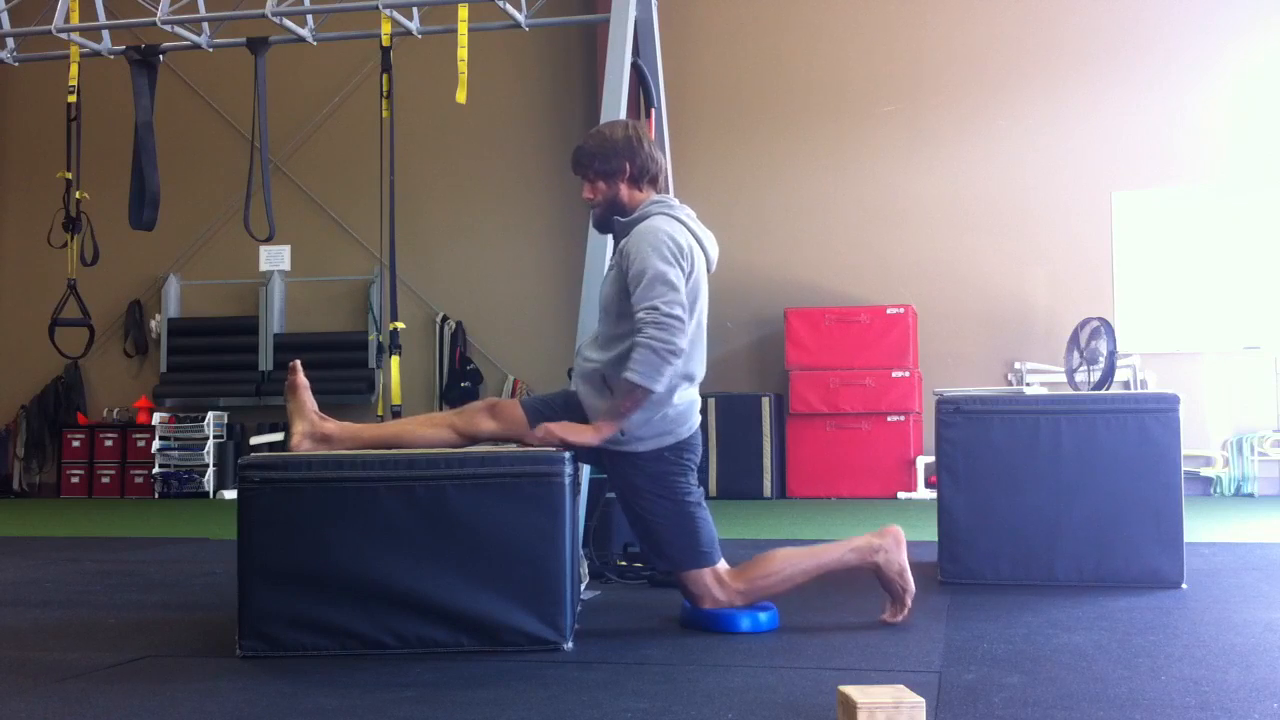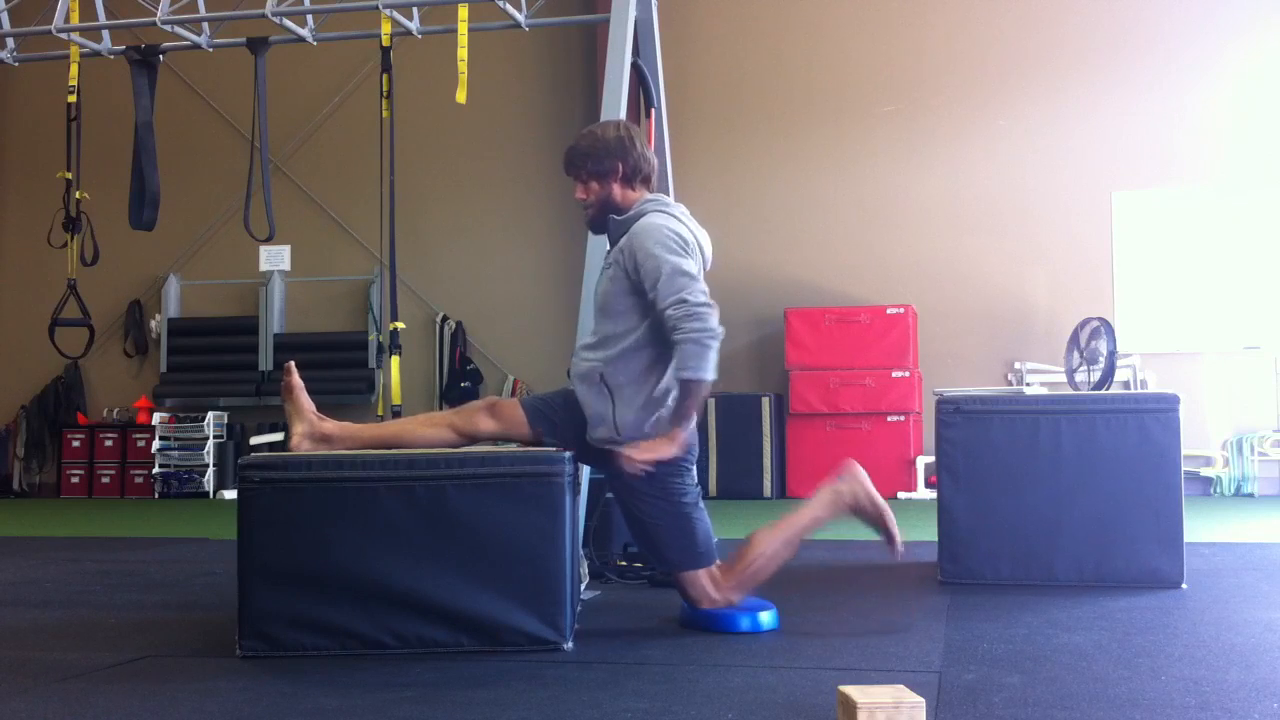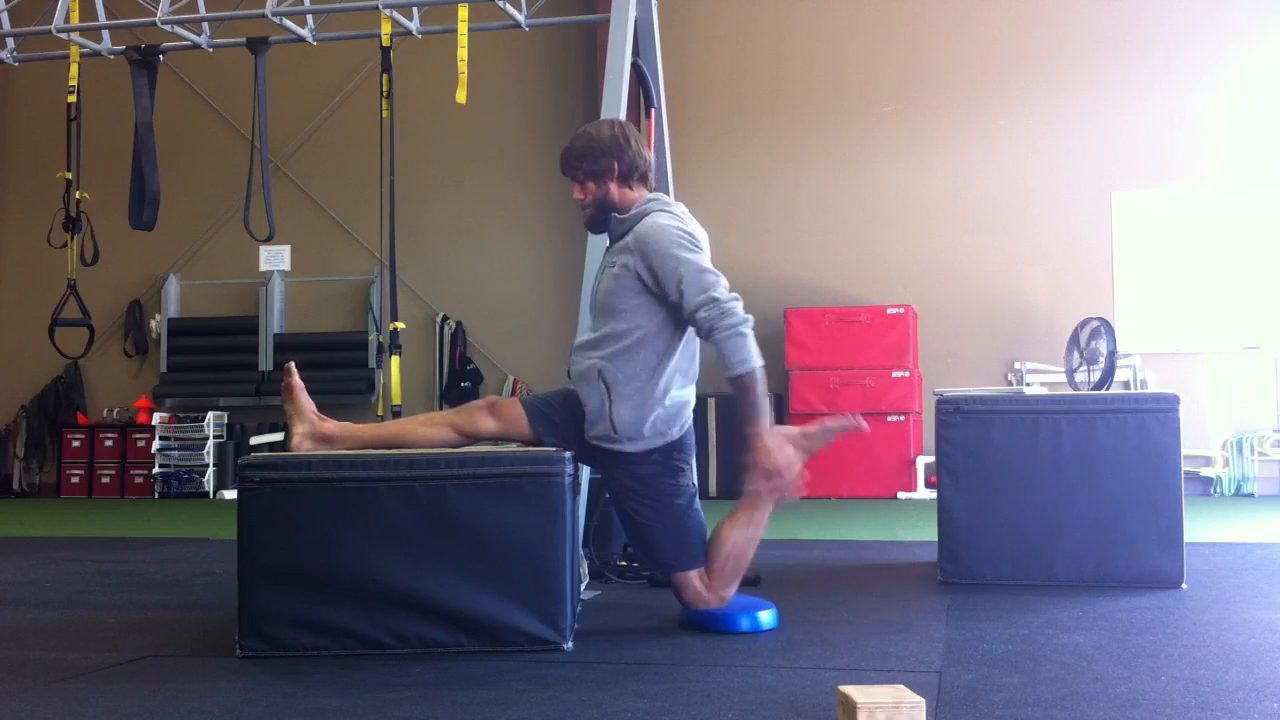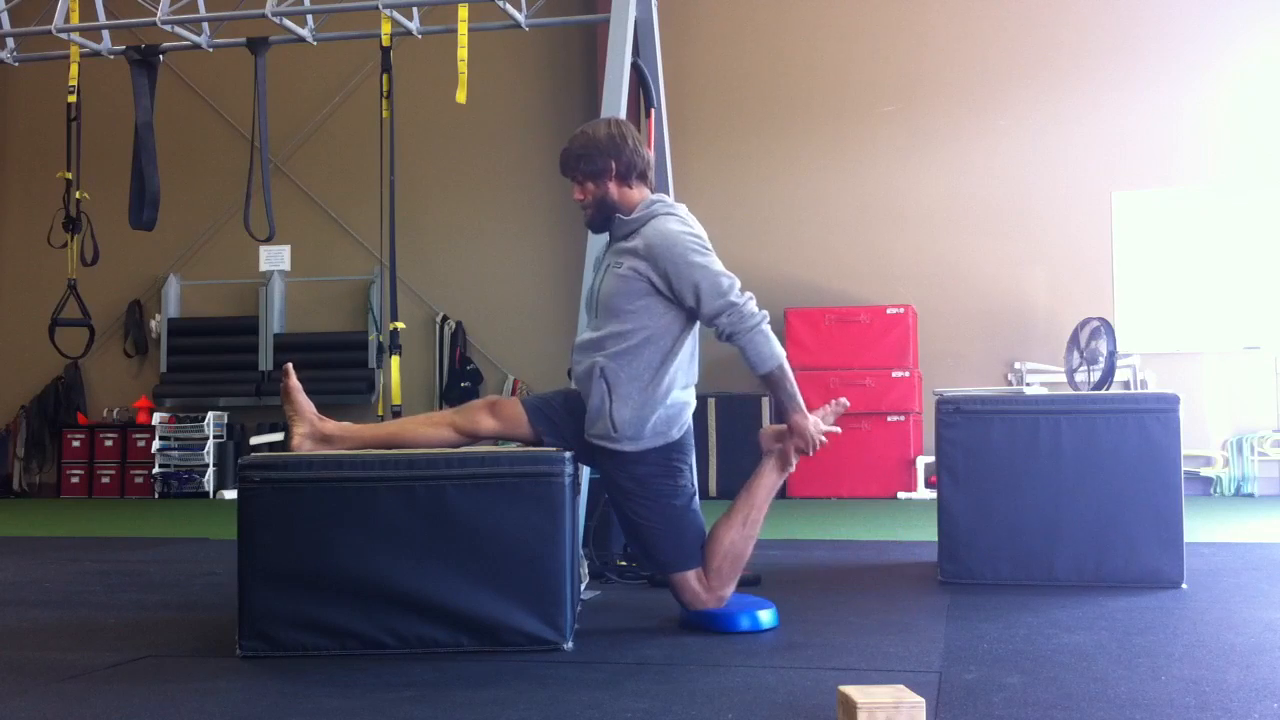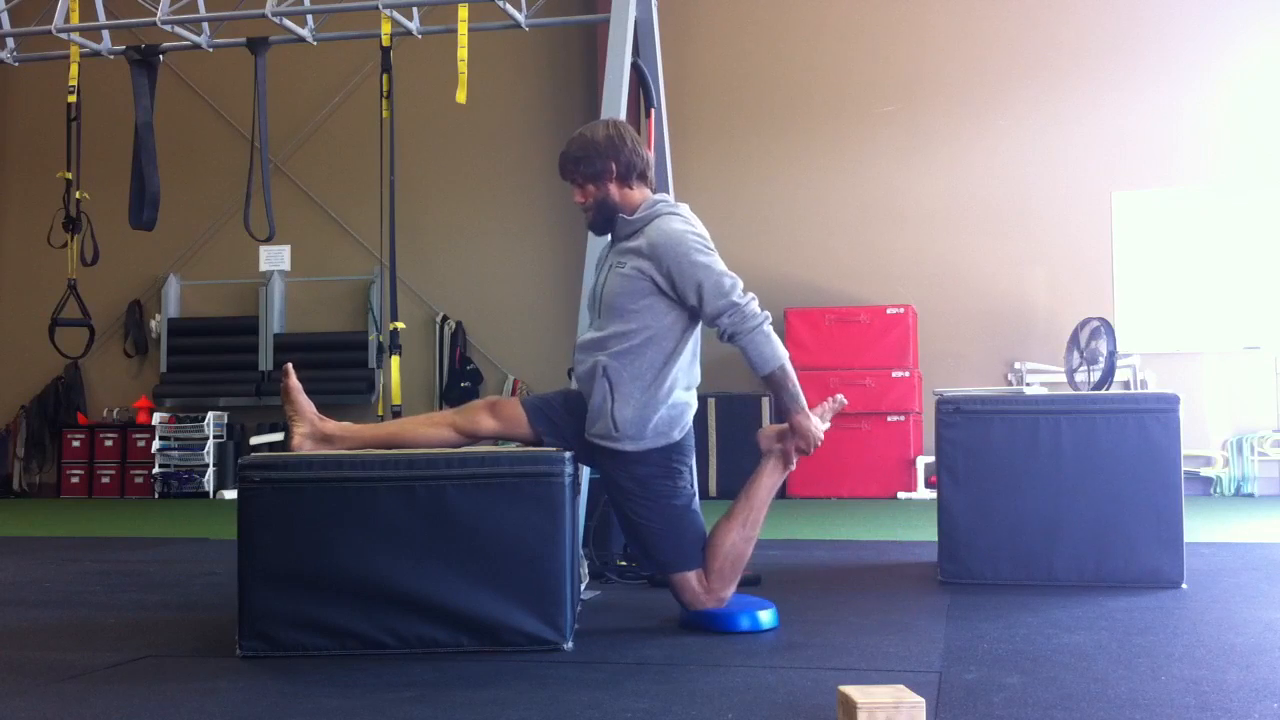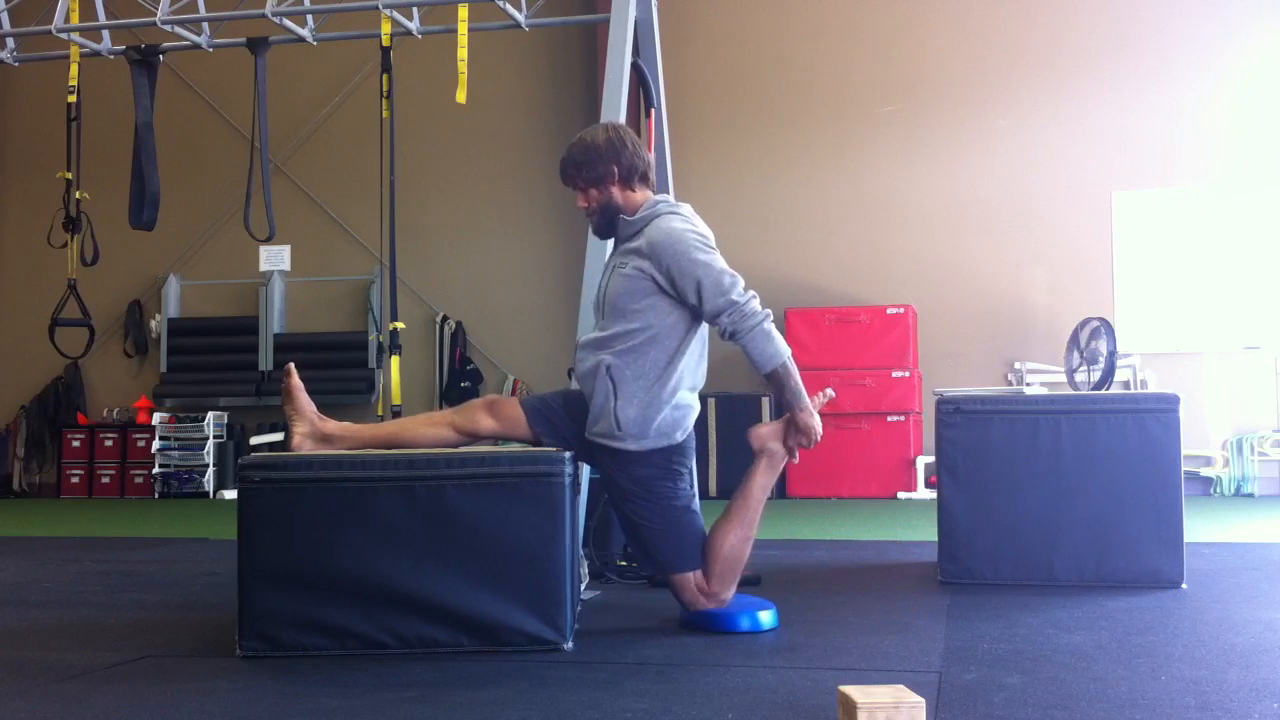
dt=0.2s
person 1, frame 1
left shoulder: (655, 236)
right shoulder: (653, 230)
left elbow: (661, 346)
left wrist: (600, 427)
right wrist: (596, 417)
left hip: (645, 435)
right hip: (619, 414)
left knee: (719, 593)
right knee: (487, 416)
left ankle: (873, 549)
right ankle: (328, 435)
person 1, frame 2
left shoulder: (654, 232)
right shoulder: (640, 231)
left elbow: (701, 335)
left wrist: (671, 436)
left hip: (644, 433)
right hip: (602, 412)
left knee: (715, 592)
right knee: (484, 417)
left ankle: (841, 493)
right ankle: (330, 435)
person 1, frame 3
left shoulder: (659, 232)
right shoulder: (634, 233)
left elbow: (730, 326)
left wrist: (760, 437)
left hip: (642, 438)
right hip: (598, 412)
left knee: (708, 595)
right knee: (483, 417)
right ankle: (327, 435)
person 1, frame 4
left shoulder: (665, 235)
right shoulder: (627, 237)
left elbow: (745, 322)
left wrist: (798, 418)
left hip: (643, 437)
right hip: (598, 414)
left knee: (707, 594)
right knee: (483, 417)
right ankle: (329, 435)
person 1, frame 5
left shoulder: (668, 235)
right shoulder: (626, 239)
left elbow: (747, 321)
left wrist: (799, 415)
left hip: (643, 437)
right hip: (598, 413)
left knee: (707, 594)
right knee: (486, 416)
right ankle: (330, 435)
person 1, frame 6
left shoulder: (670, 234)
right shoulder: (634, 238)
left elbow: (747, 319)
left wrist: (799, 411)
left hip: (644, 437)
right hip: (601, 412)
left knee: (708, 594)
right knee: (485, 415)
right ankle: (331, 435)
